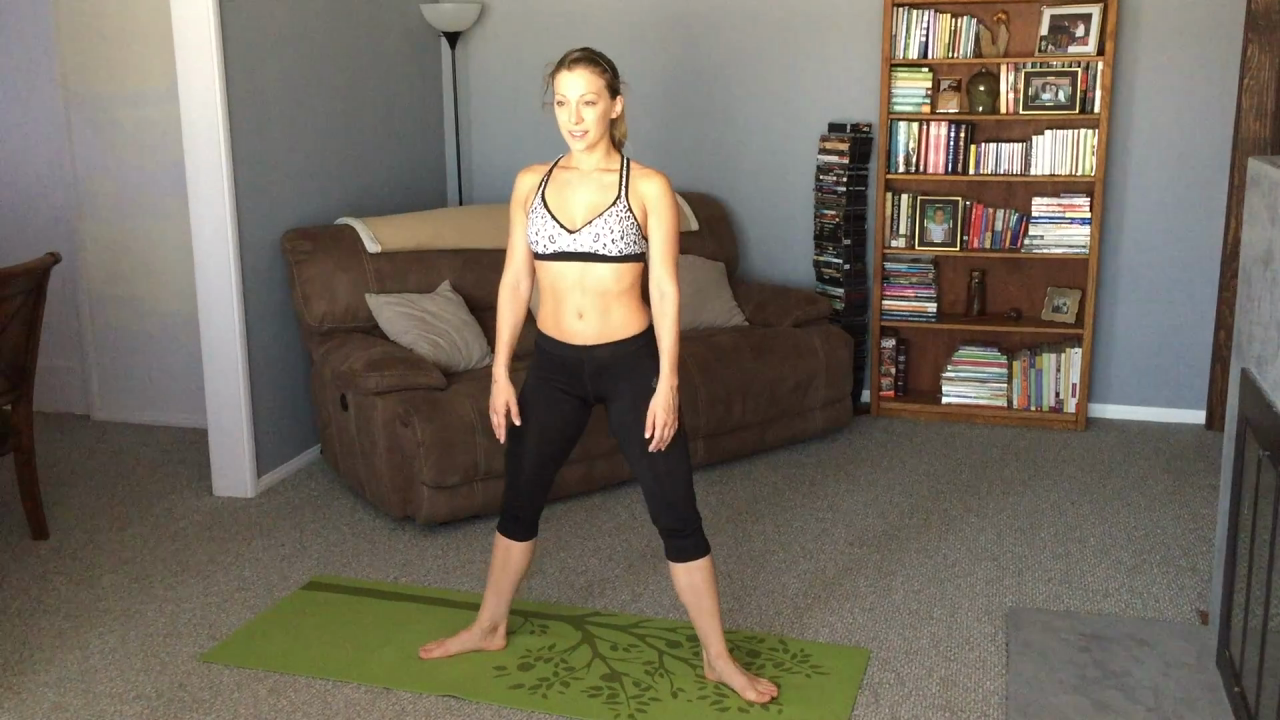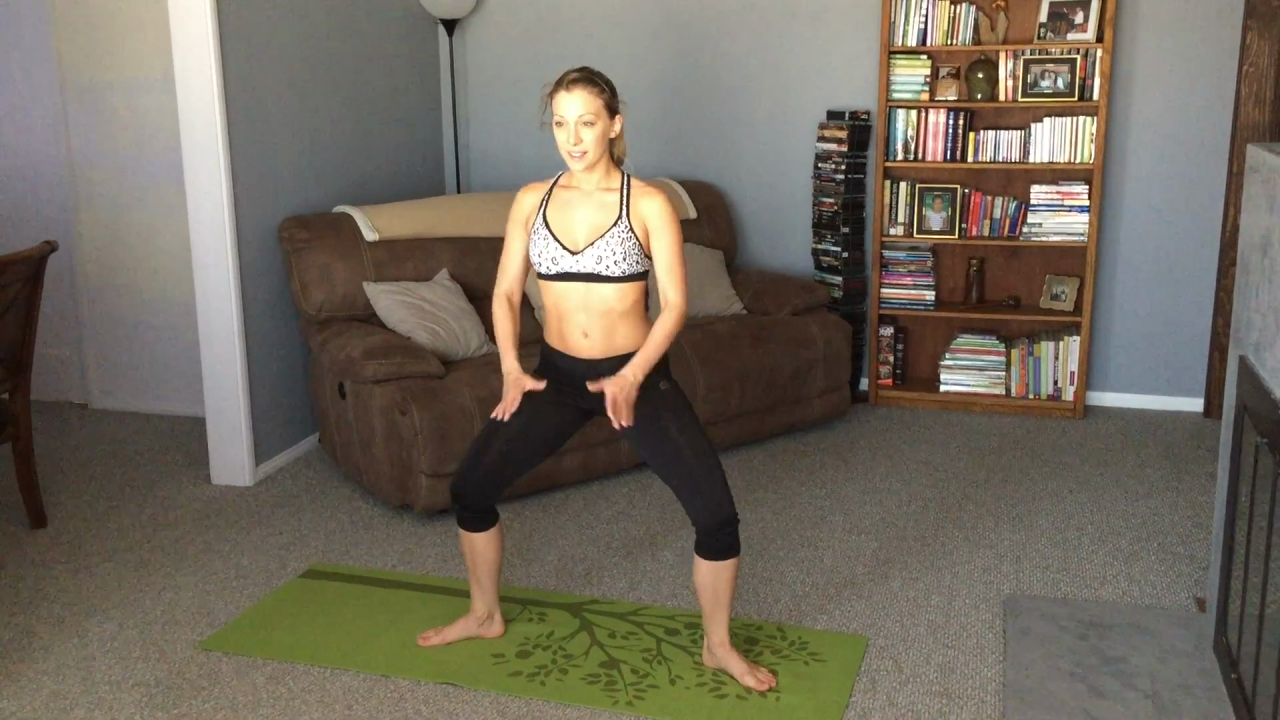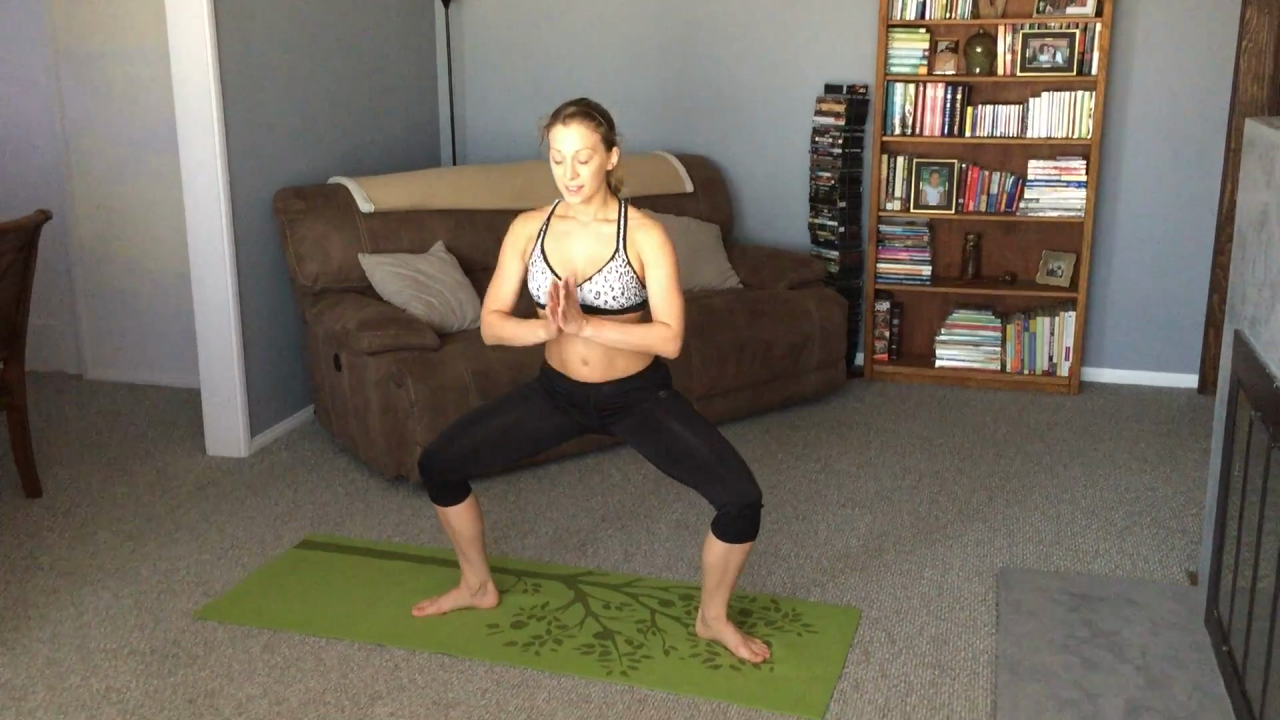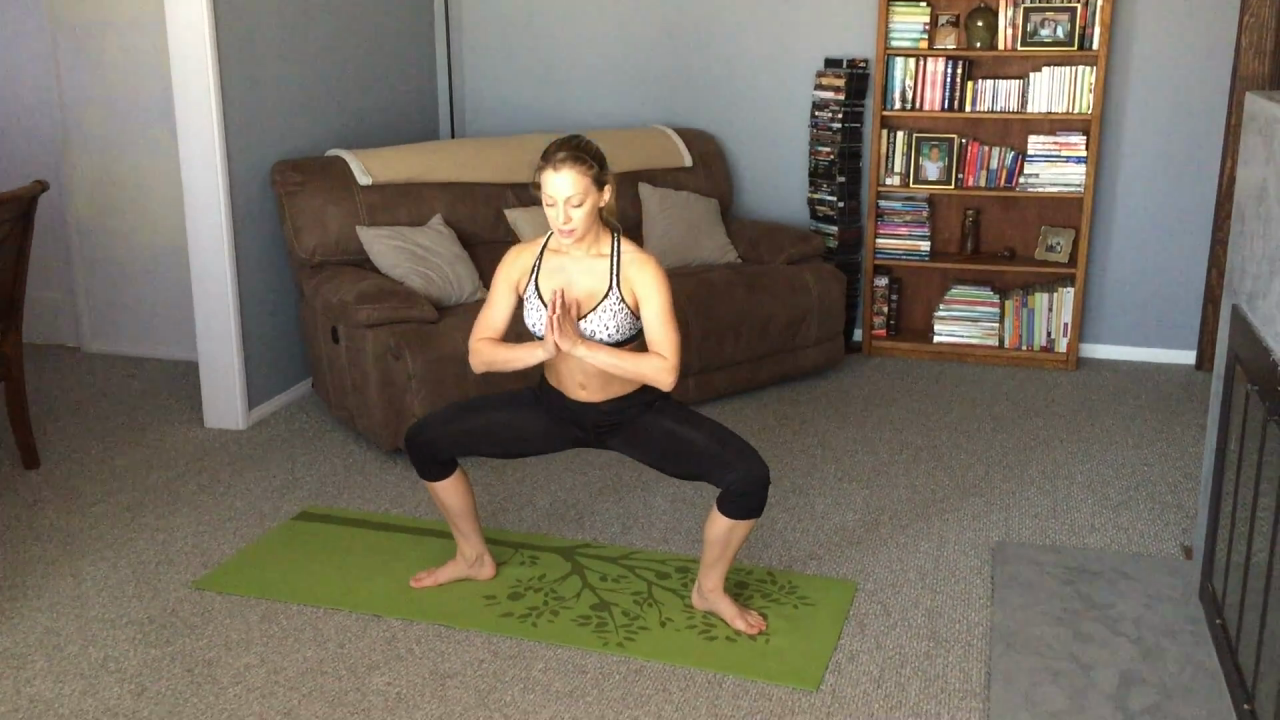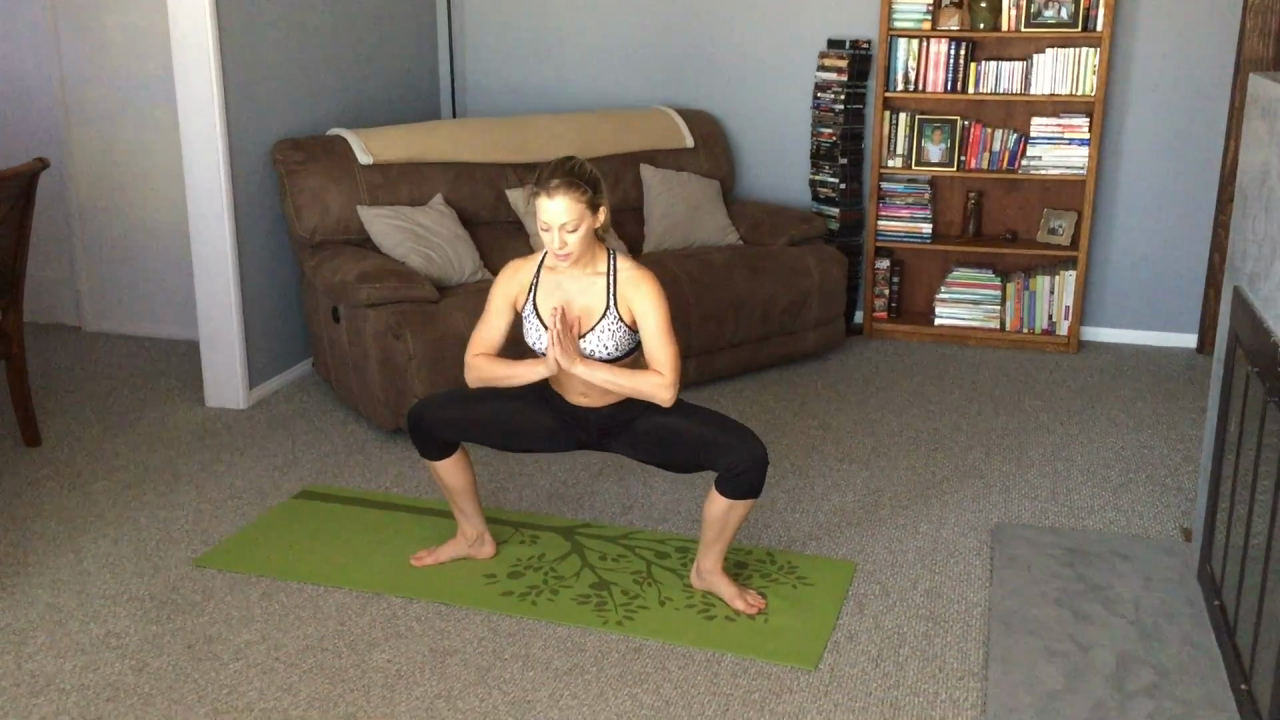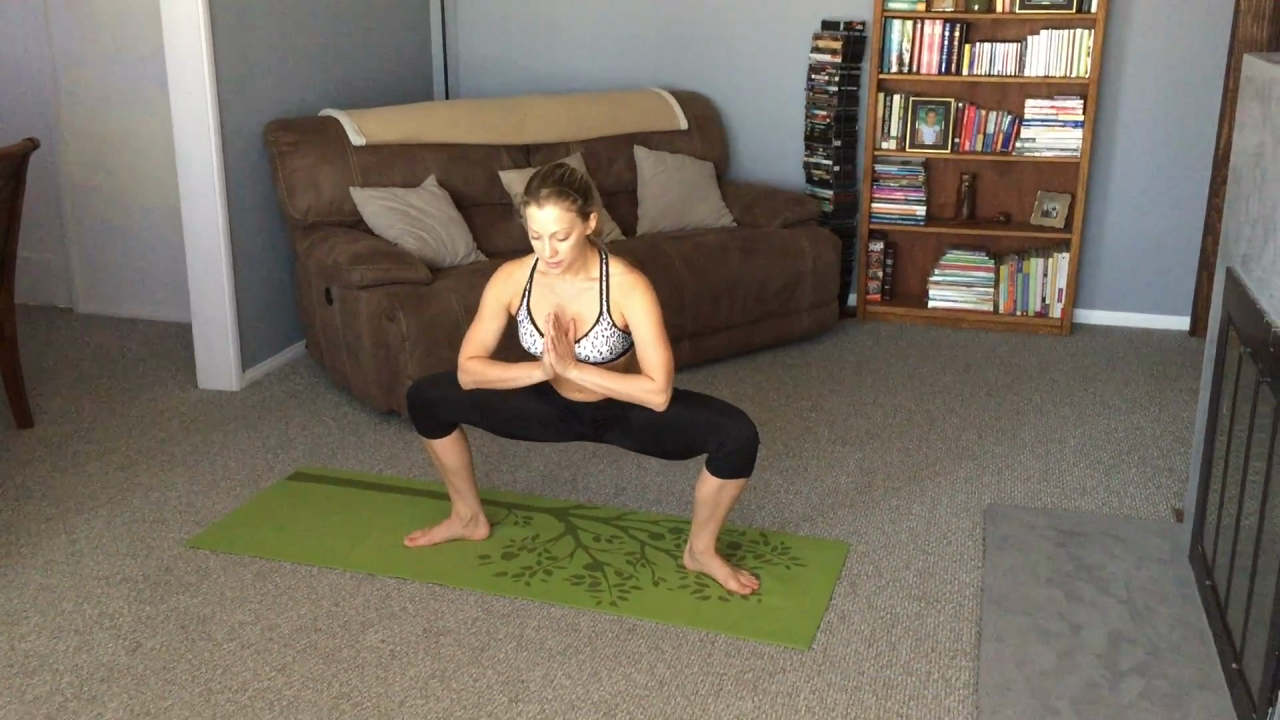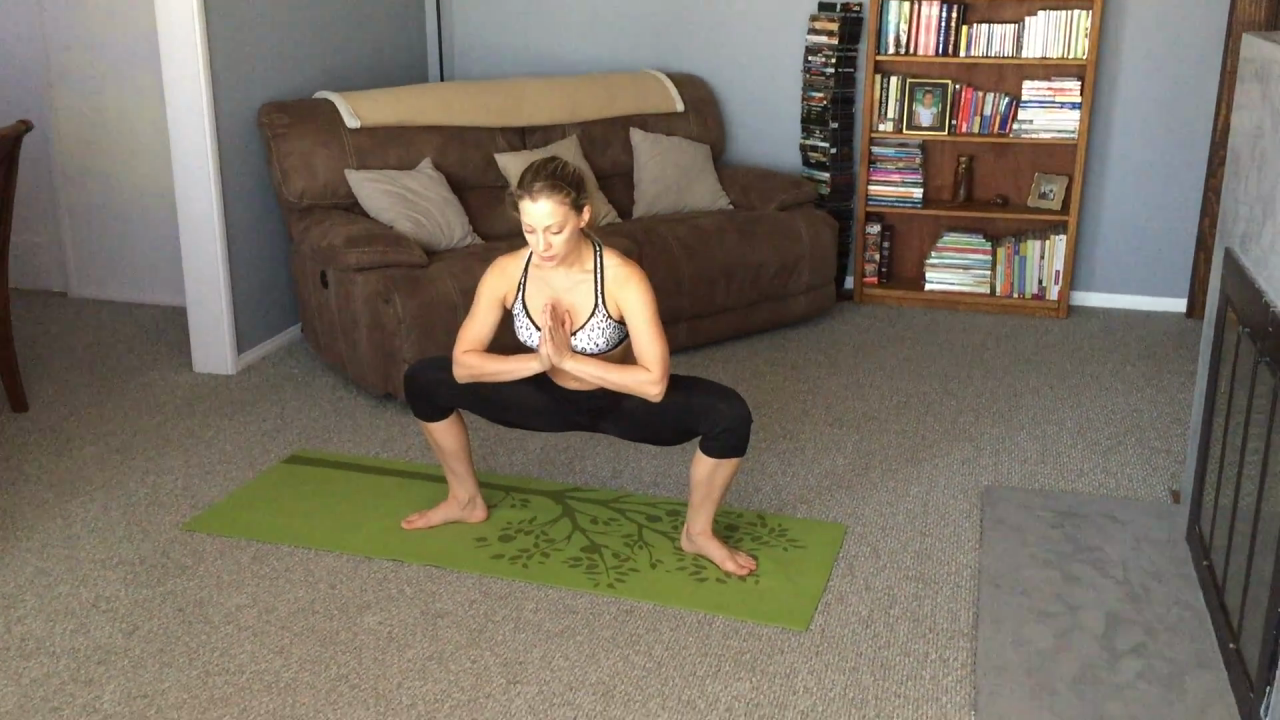
dt=0.5s
person 1, frame 1
left shoulder: (649, 186)
right shoulder: (531, 183)
left elbow: (665, 290)
right elbow: (514, 283)
left wrist: (667, 384)
right wrist: (500, 373)
left hip: (632, 365)
right hip: (554, 366)
left knee: (675, 514)
right knee: (519, 501)
left ankle: (717, 657)
right ankle: (489, 626)
person 1, frame 2
left shoulder: (649, 204)
right shoulder: (530, 201)
left elbow: (674, 304)
right elbow: (505, 293)
left wrist: (632, 377)
right wrist: (511, 368)
left hip: (636, 374)
right hip: (557, 374)
left knee: (716, 513)
right knee: (469, 488)
left ankle: (718, 646)
right ankle: (484, 615)
person 1, frame 3
left shoulder: (645, 234)
right shoulder: (528, 229)
left elbow: (671, 339)
right elbow: (490, 323)
left wrist: (585, 324)
right wrist: (545, 328)
left hip: (638, 395)
right hip: (556, 391)
left knee: (741, 499)
right knee: (438, 465)
left ankle: (713, 617)
right ankle: (476, 585)
person 1, frame 4
left shoulder: (638, 268)
right shoulder: (521, 260)
left elbow: (666, 372)
right elbow: (479, 354)
left wrist: (579, 345)
right wrist: (545, 348)
left hip: (635, 412)
right hip: (554, 406)
left knee: (750, 477)
right knee: (424, 440)
left ankle: (709, 588)
right ankle: (474, 557)
person 1, frame 5
left shoulder: (635, 283)
right shoulder: (517, 276)
left elbow: (665, 389)
right elbow: (474, 369)
left wrist: (579, 364)
right wrist: (546, 365)
left hip: (632, 417)
right hip: (555, 411)
left knee: (747, 457)
right knee: (427, 419)
left ankle: (707, 569)
right ankle: (474, 537)
person 1, frame 6
left shoulder: (627, 286)
right shoulder: (510, 279)
left elbow: (659, 393)
right elbow: (468, 370)
left wrist: (573, 368)
right wrist: (542, 369)
left hip: (623, 411)
right hip: (553, 406)
left knee: (738, 435)
right knee: (426, 397)
left ankle: (700, 550)
right ankle: (469, 517)
person 1, frame 7
left shoulder: (622, 276)
right shoulder: (506, 271)
left elbow: (655, 383)
right elbow: (463, 364)
left wrist: (568, 359)
right wrist: (539, 360)
left hip: (619, 402)
right hip: (550, 398)
left knee: (729, 415)
right knee: (424, 380)
left ankle: (697, 532)
right ankle: (466, 501)
